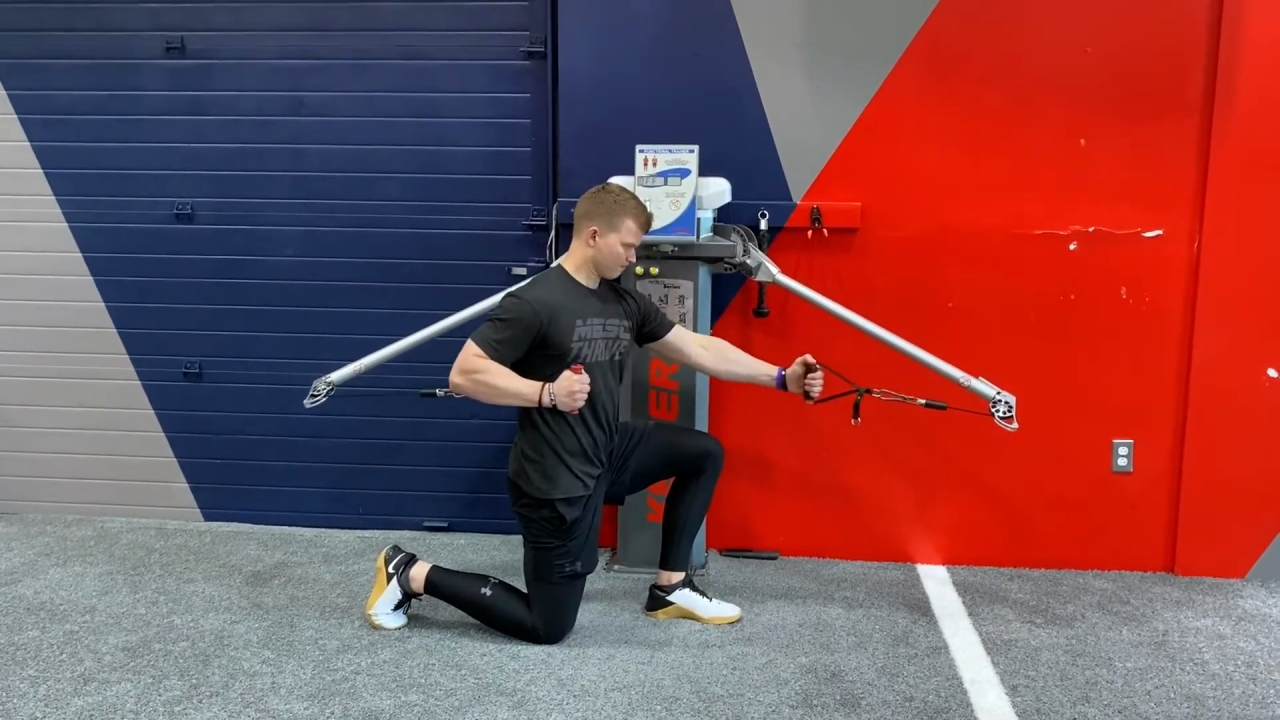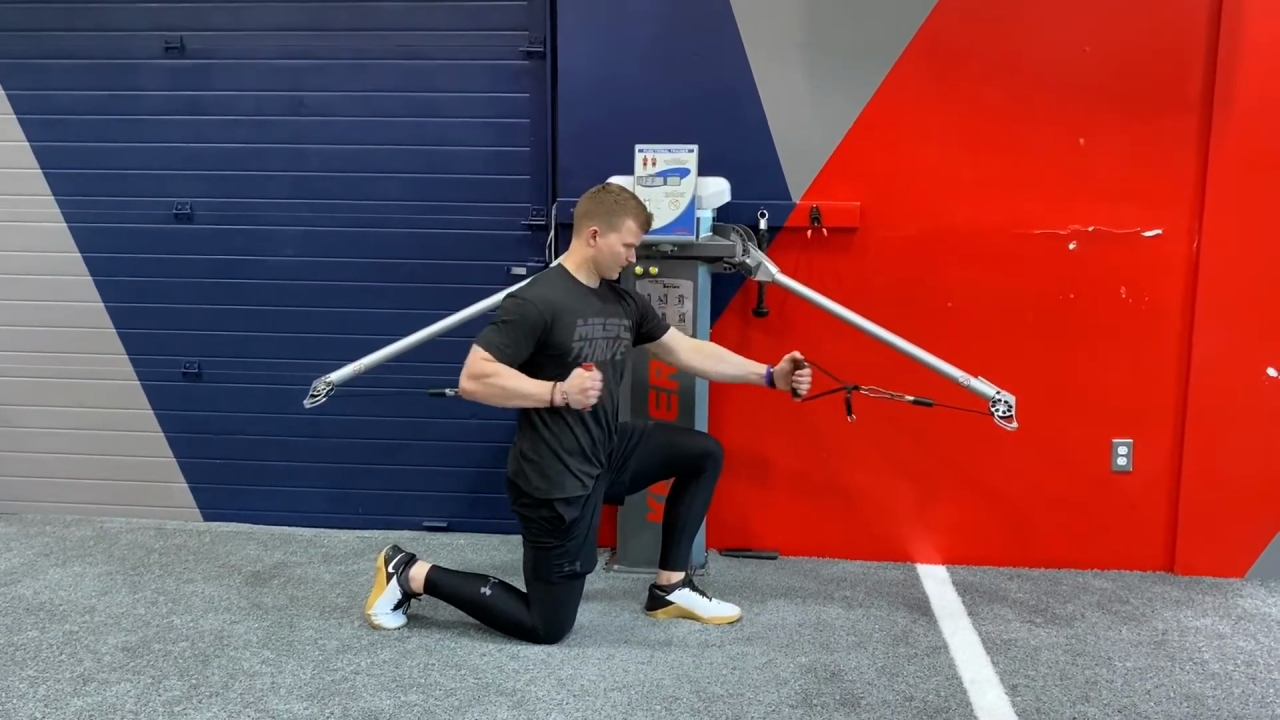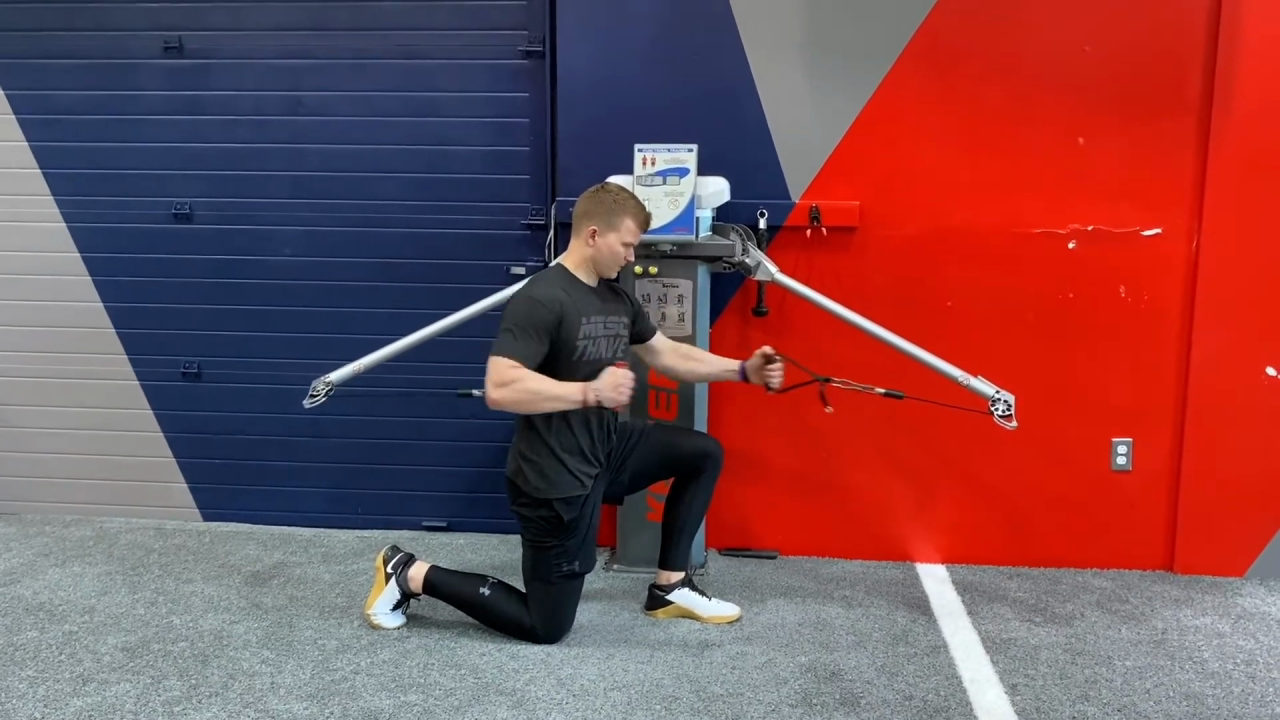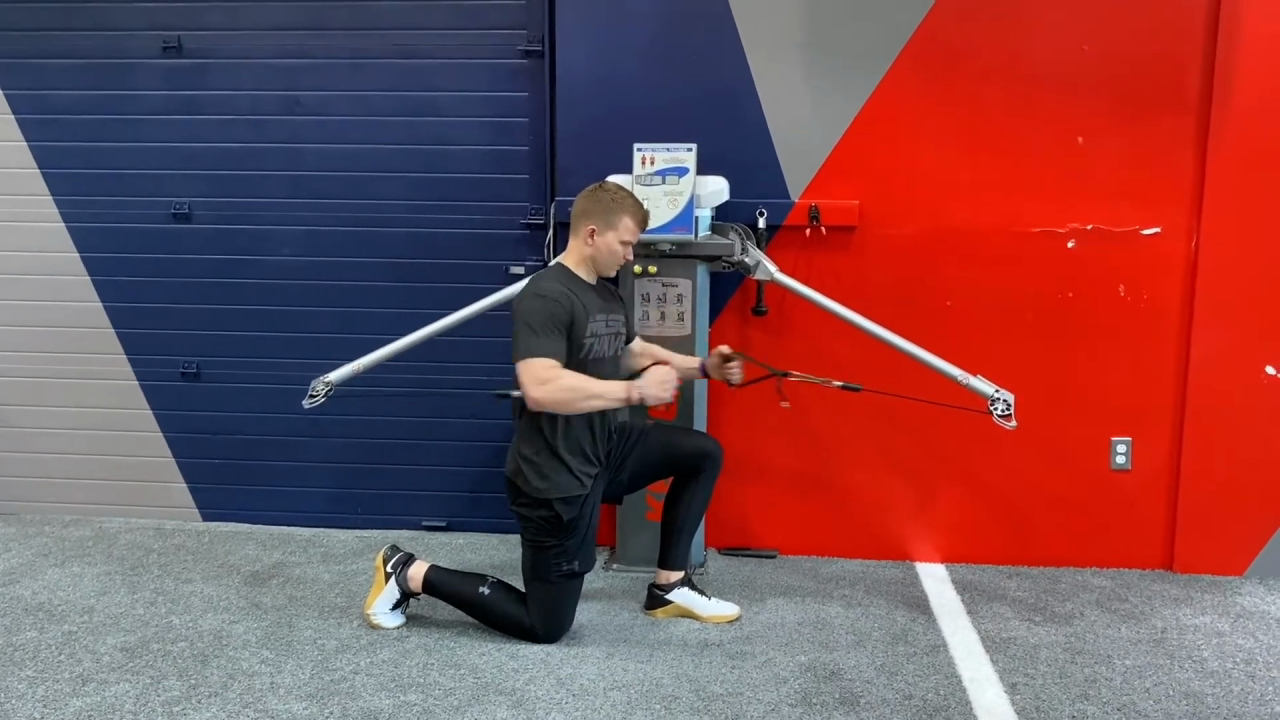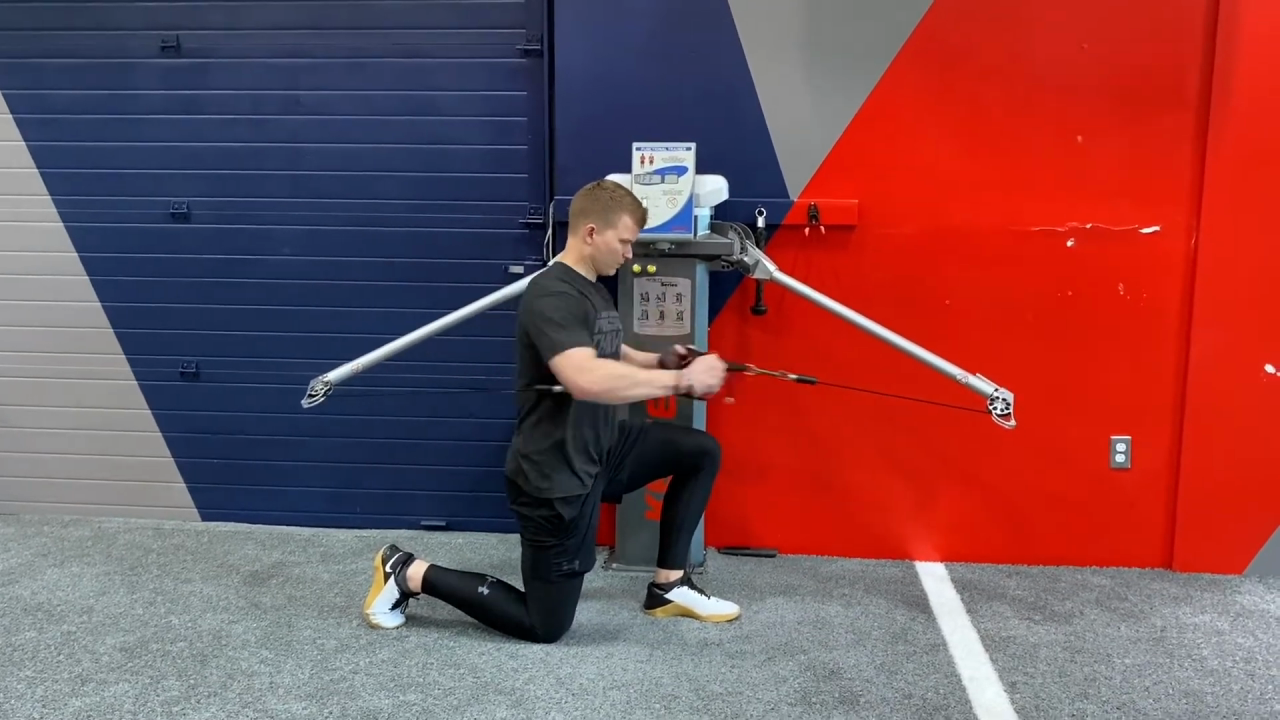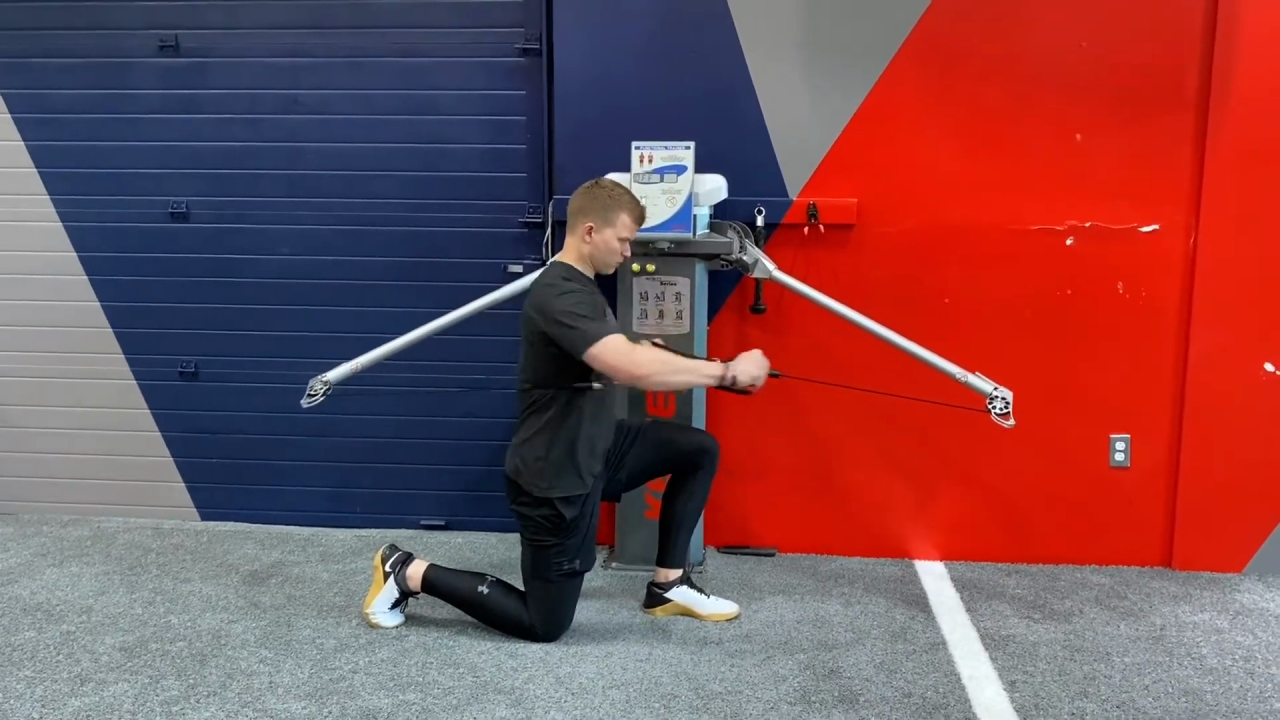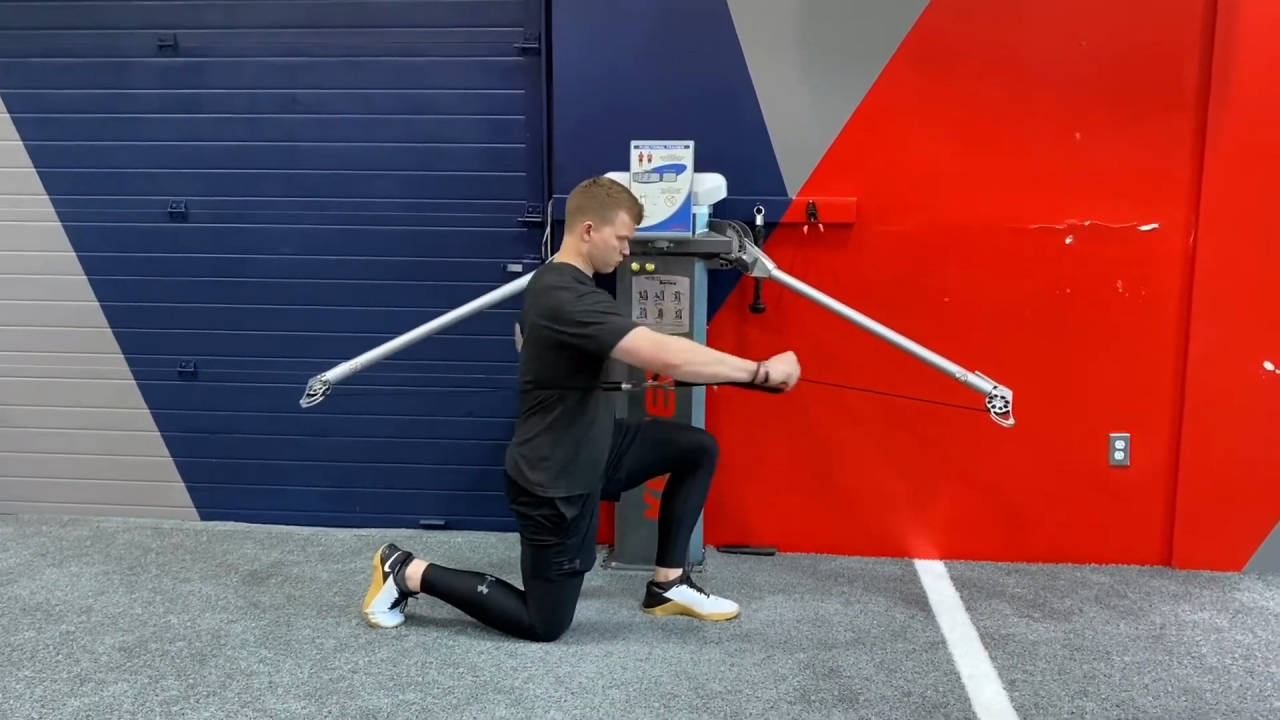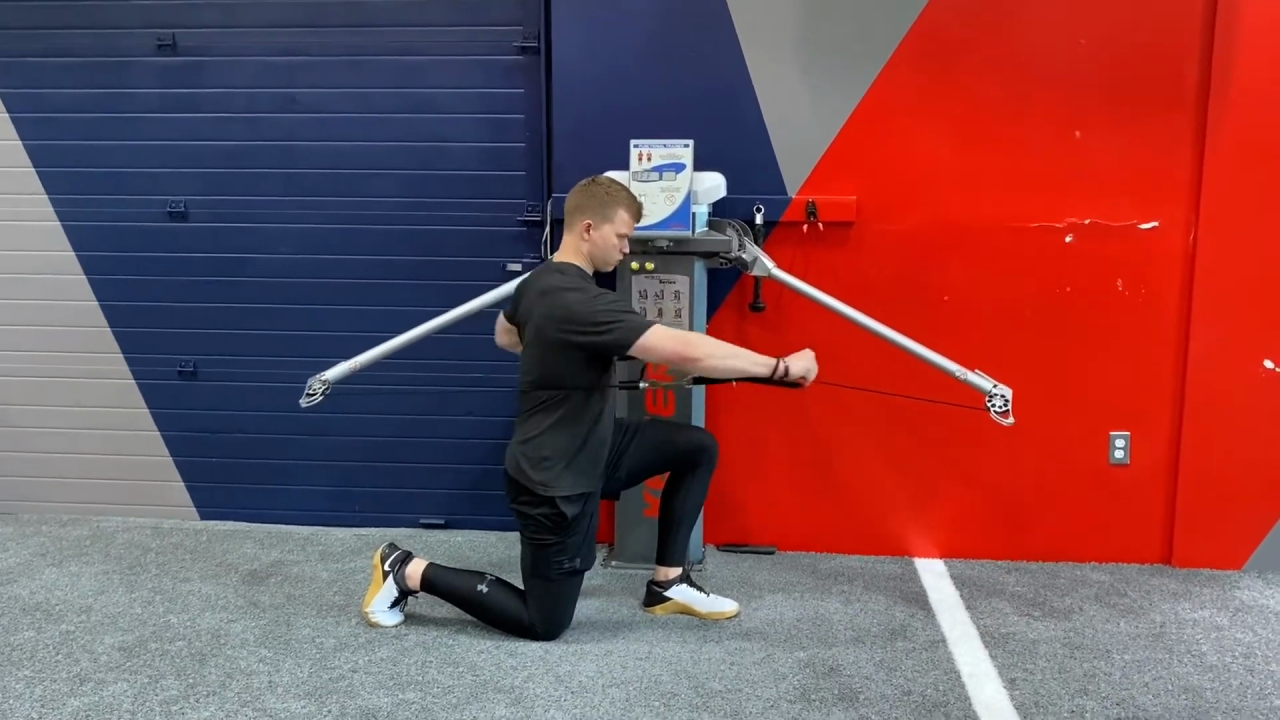
dt=0.1s
person 1, frame 1
left shoulder: (624, 301)
right shoulder: (535, 303)
left elbow: (696, 348)
right elbow: (463, 374)
left wrist: (781, 377)
right wrist: (547, 392)
left hip: (607, 452)
right hip: (554, 480)
left knee: (704, 453)
right knee: (548, 626)
left ankle: (669, 589)
right ankle: (412, 575)
person 1, frame 2
left shoulder: (623, 301)
right shoulder: (537, 302)
left elbow: (687, 351)
right elbow: (473, 379)
left wrist: (770, 375)
right wrist: (558, 393)
left hip: (606, 451)
right hip: (553, 480)
left knee: (703, 453)
right knee: (548, 626)
left ankle: (669, 588)
right ankle: (413, 575)
person 1, frame 3
left shoulder: (616, 297)
right shoulder: (542, 300)
left elbow: (664, 352)
right elbow: (501, 389)
left wrist: (741, 369)
right wrist: (590, 393)
left hip: (604, 453)
right hip: (554, 479)
left knee: (703, 453)
right knee: (546, 624)
left ankle: (668, 588)
right ankle: (410, 574)
person 1, frame 4
left shoulder: (606, 294)
right shoulder: (546, 298)
left elbow: (634, 355)
right elbow: (542, 391)
left wrist: (704, 366)
right wrist: (634, 391)
left hip: (603, 450)
right hip: (554, 478)
left knee: (701, 452)
right knee: (546, 625)
left ankle: (667, 586)
right ankle: (410, 574)
person 1, frame 5
left shoulder: (593, 289)
right shoulder: (552, 297)
right elbow: (589, 383)
left wrist: (666, 361)
right wrist: (680, 380)
left hip: (599, 449)
right hip: (554, 476)
left knee: (701, 451)
right knee: (544, 626)
left ankle: (667, 586)
right ankle: (409, 574)
person 1, frame 6
left shoulder: (582, 285)
right shoulder: (561, 296)
right elbow: (630, 366)
left wrist: (649, 354)
right wrist: (727, 372)
left hip: (596, 450)
right hip: (555, 478)
left knee: (699, 450)
right knee: (545, 625)
left ankle: (667, 585)
right ankle: (409, 573)
person 1, frame 7
left shoulder: (555, 280)
right shoulder: (568, 299)
right elbow: (663, 356)
left wrist: (608, 353)
right wrist: (760, 370)
left hip: (591, 449)
right hip: (553, 479)
left knee: (698, 448)
right knee: (544, 624)
left ankle: (666, 585)
right ankle: (410, 573)
person 1, frame 8
left shoulder: (543, 281)
right shoulder: (575, 300)
left elbow: (506, 335)
right elbow: (683, 351)
right wrist: (780, 366)
right hip: (554, 478)
left knee: (697, 448)
right knee: (544, 623)
left ankle: (667, 584)
right ankle: (409, 572)
